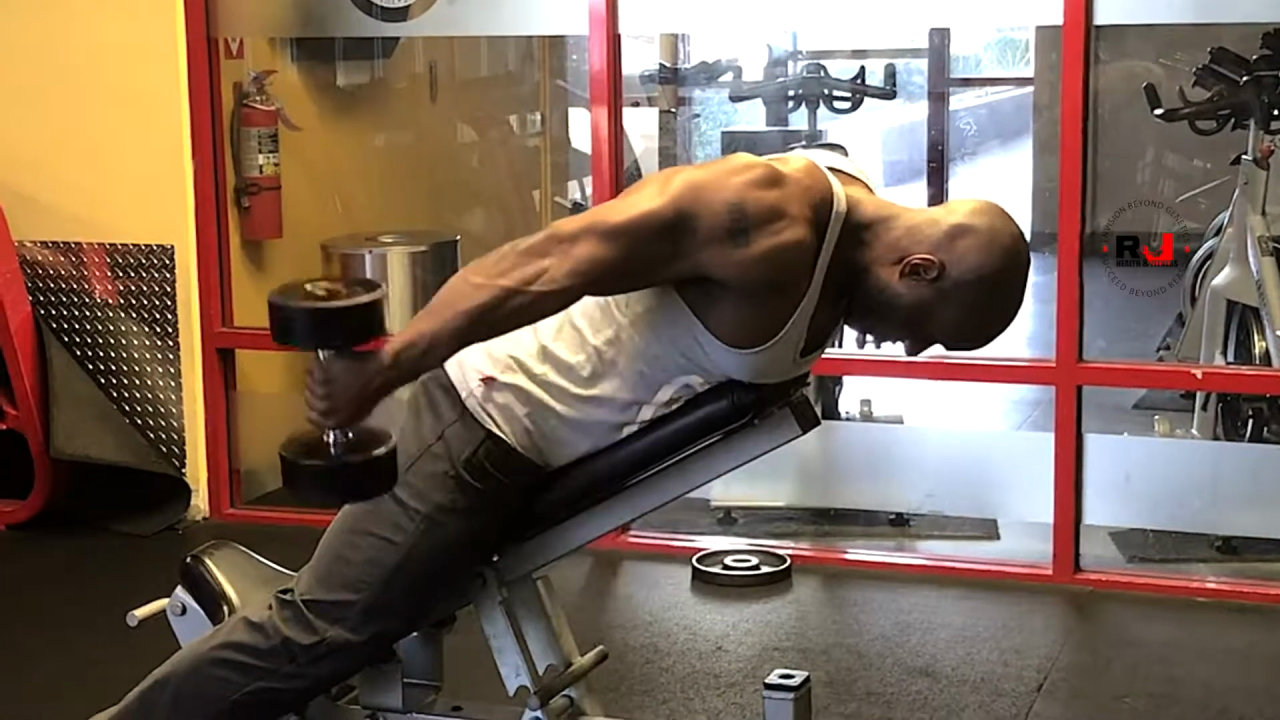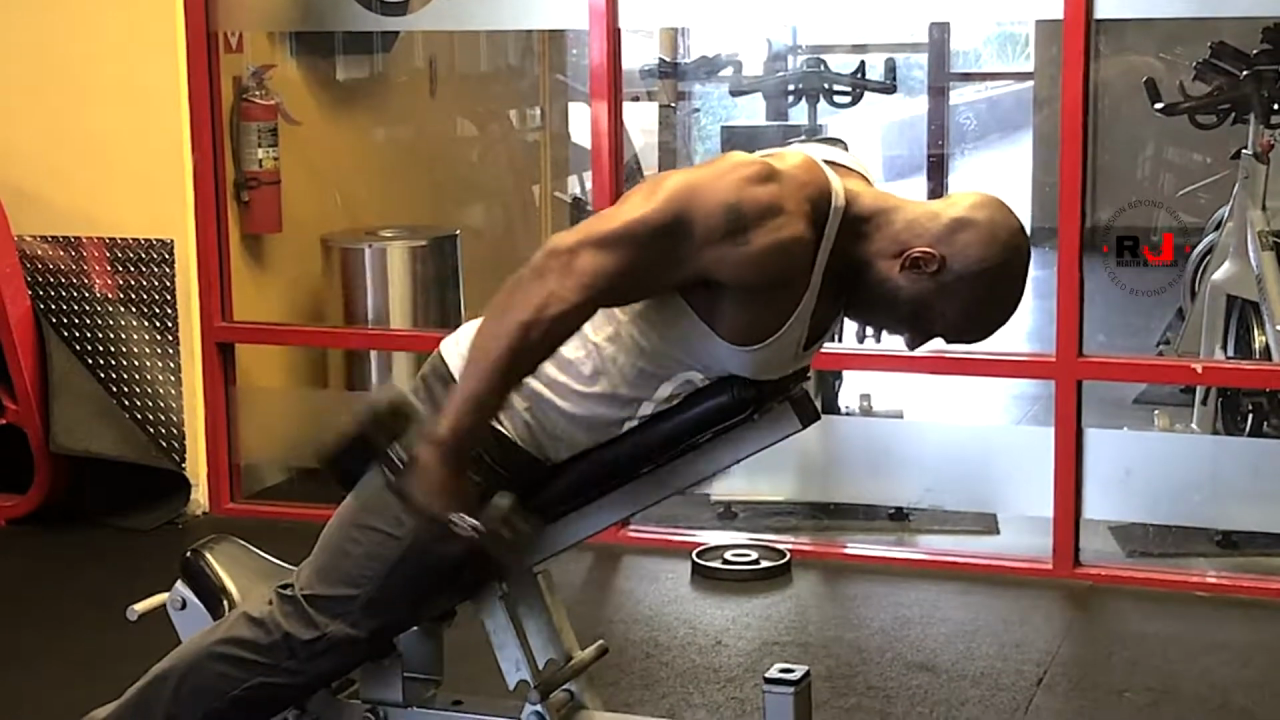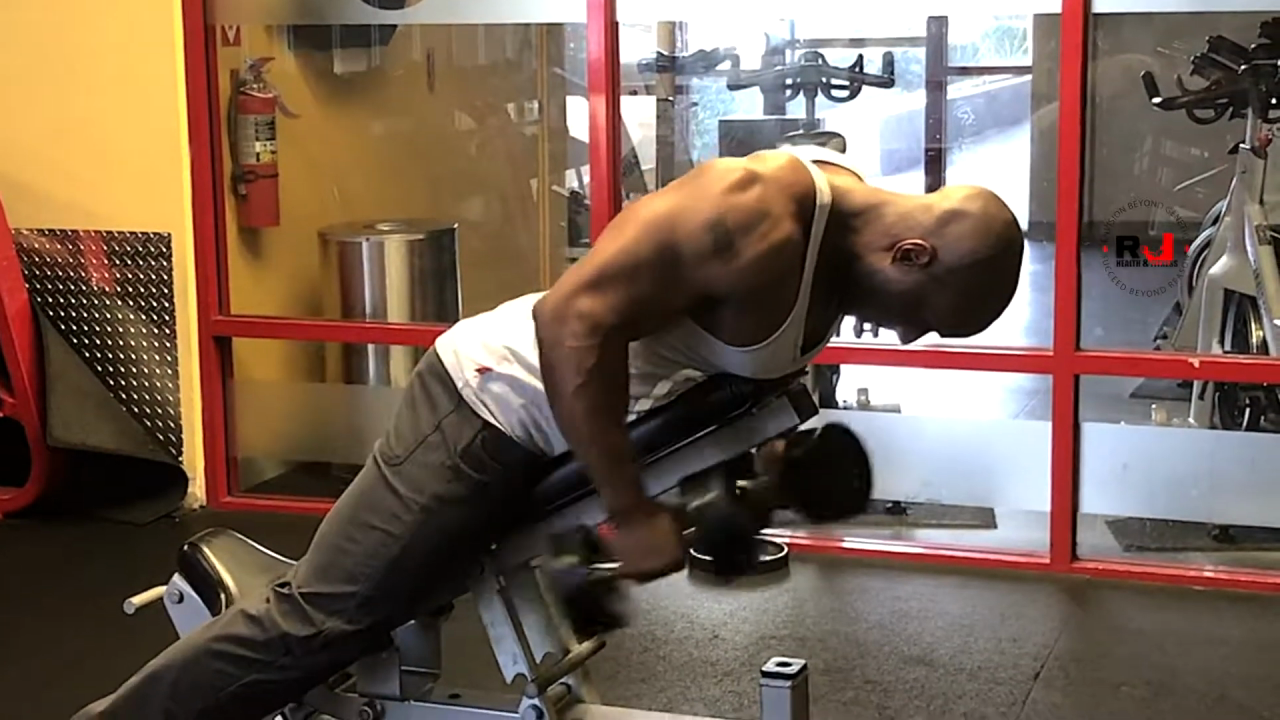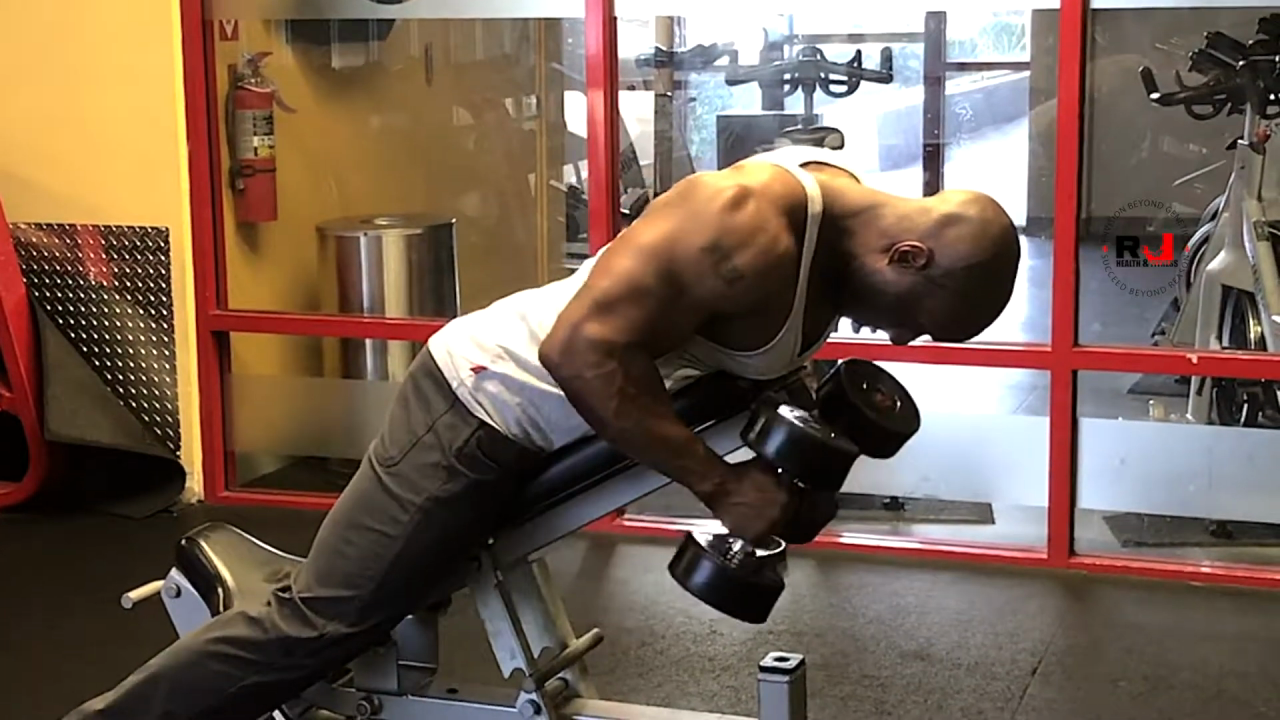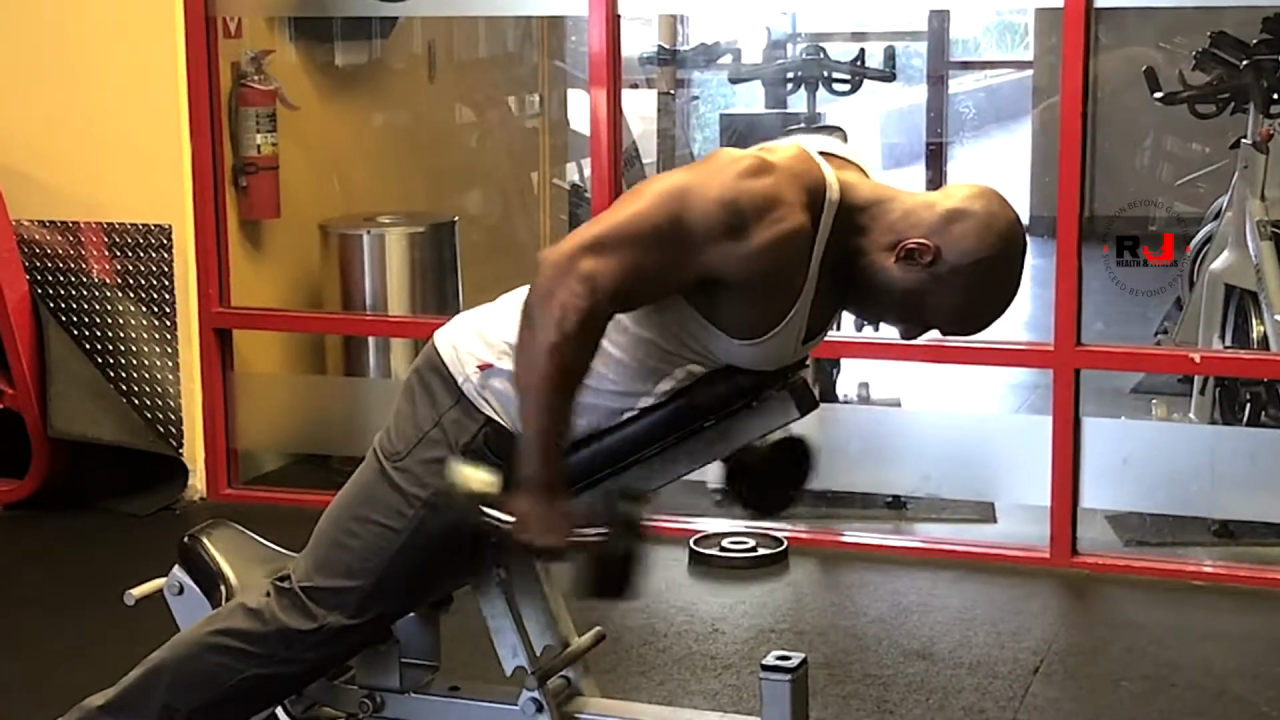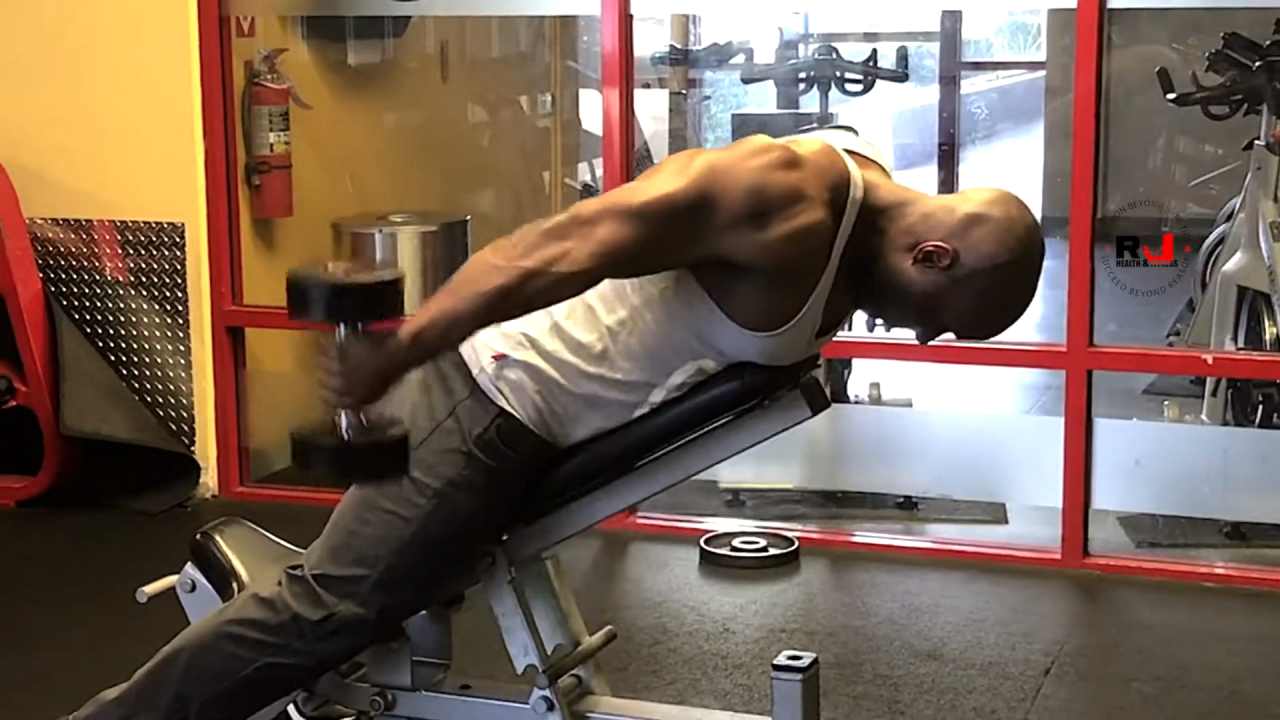
dt=0.3s
person 1, frame 1
left shoulder: (850, 234)
right shoulder: (775, 217)
right elbow: (559, 257)
right wrist: (383, 369)
left hip: (556, 440)
right hip: (499, 418)
left knee: (371, 618)
right knee: (318, 629)
person 1, frame 2
left shoulder: (849, 232)
right shoulder: (773, 217)
right elbow: (570, 269)
right wrist: (448, 445)
left hip: (558, 437)
right hip: (495, 420)
left knee: (375, 609)
right knee: (321, 626)
person 1, frame 3
left shoulder: (848, 220)
right shoulder: (759, 216)
right elbow: (572, 319)
right wrist: (632, 512)
left hip: (539, 428)
right hip: (492, 409)
left knee: (362, 610)
right knee: (315, 620)
person 1, frame 4
left shoulder: (844, 220)
right shoulder: (754, 227)
right elbow: (583, 348)
right wrist: (722, 485)
left hip: (530, 423)
right hip: (487, 405)
right knee: (316, 620)
person 1, frame 5
left shoulder: (847, 211)
right shoulder: (770, 206)
right elbow: (571, 278)
right wrist: (541, 486)
left hip: (531, 405)
right hip: (490, 393)
right knee: (317, 614)
person 1, frame 6
left shoulder: (866, 212)
right shoulder: (792, 196)
right elbow: (581, 239)
right wrist: (404, 343)
left hip: (559, 417)
right hip: (505, 396)
left knee: (377, 588)
right knee: (330, 604)
